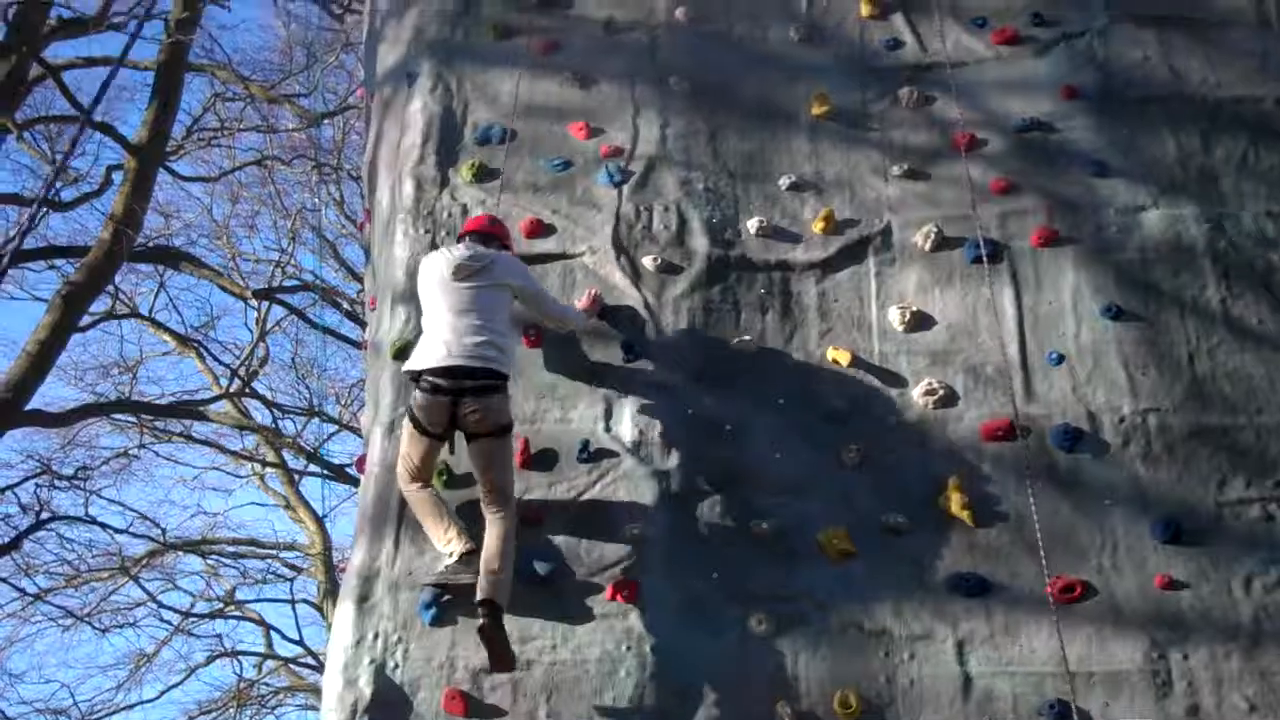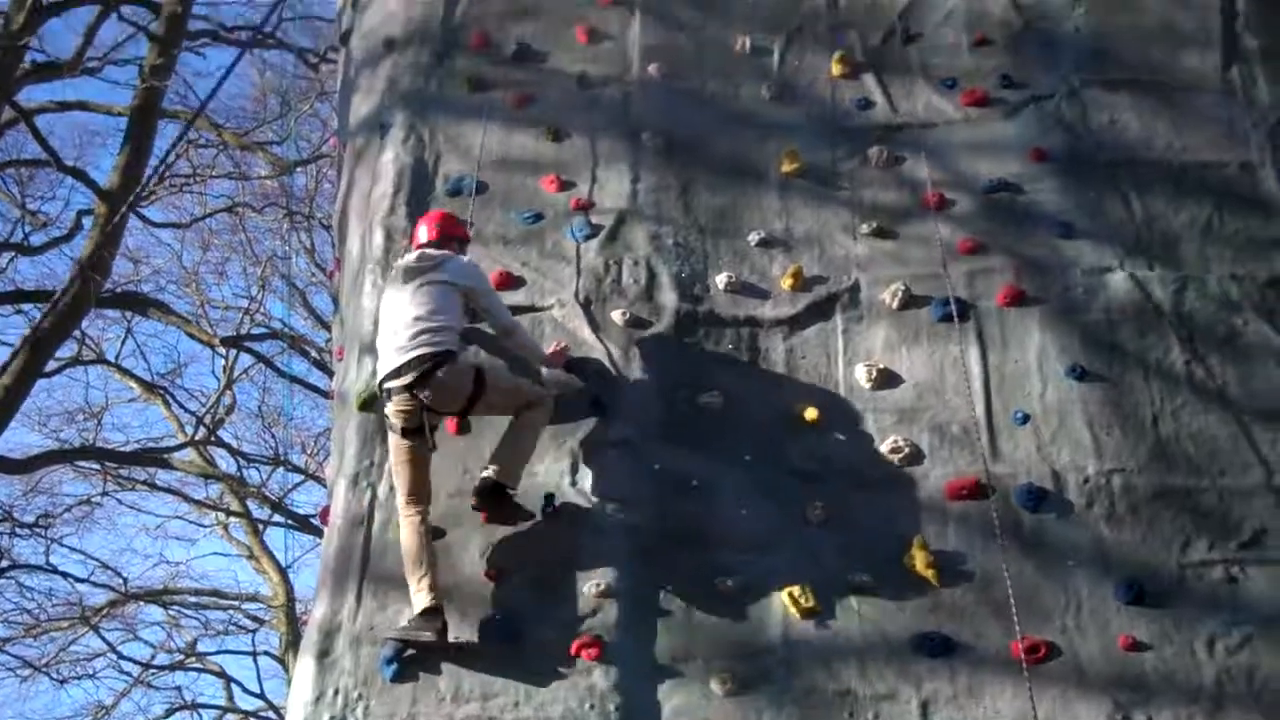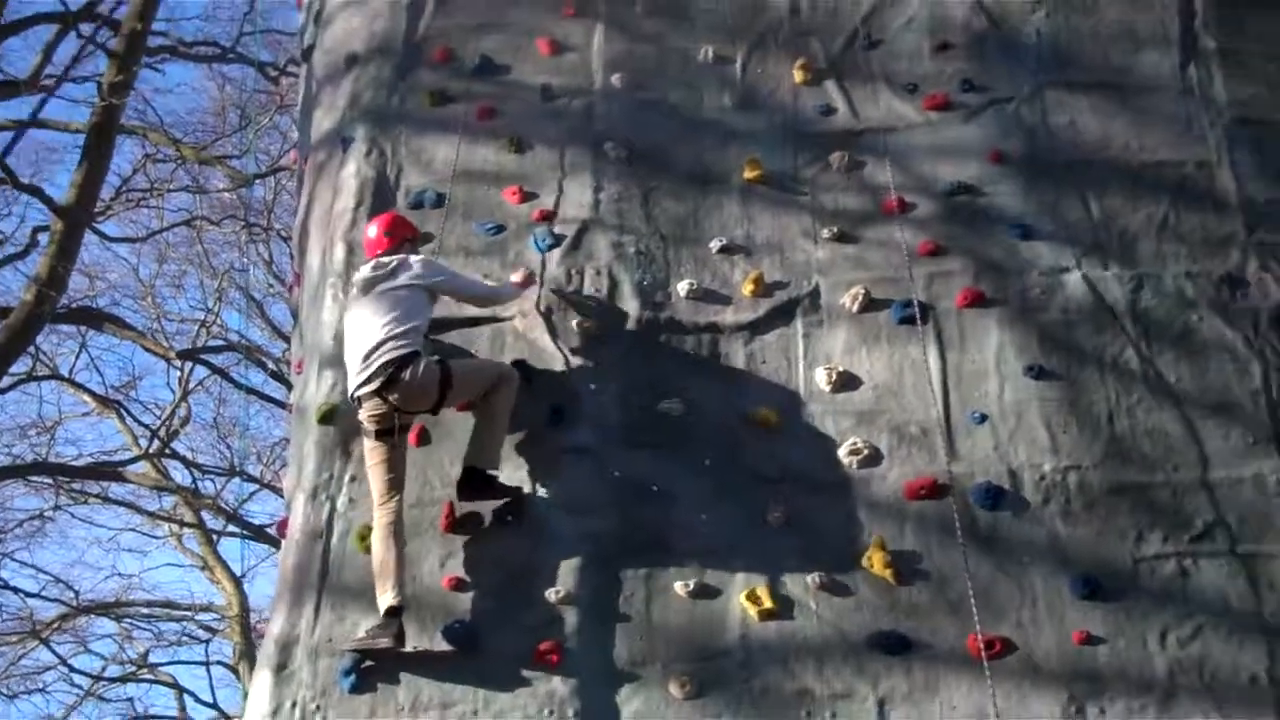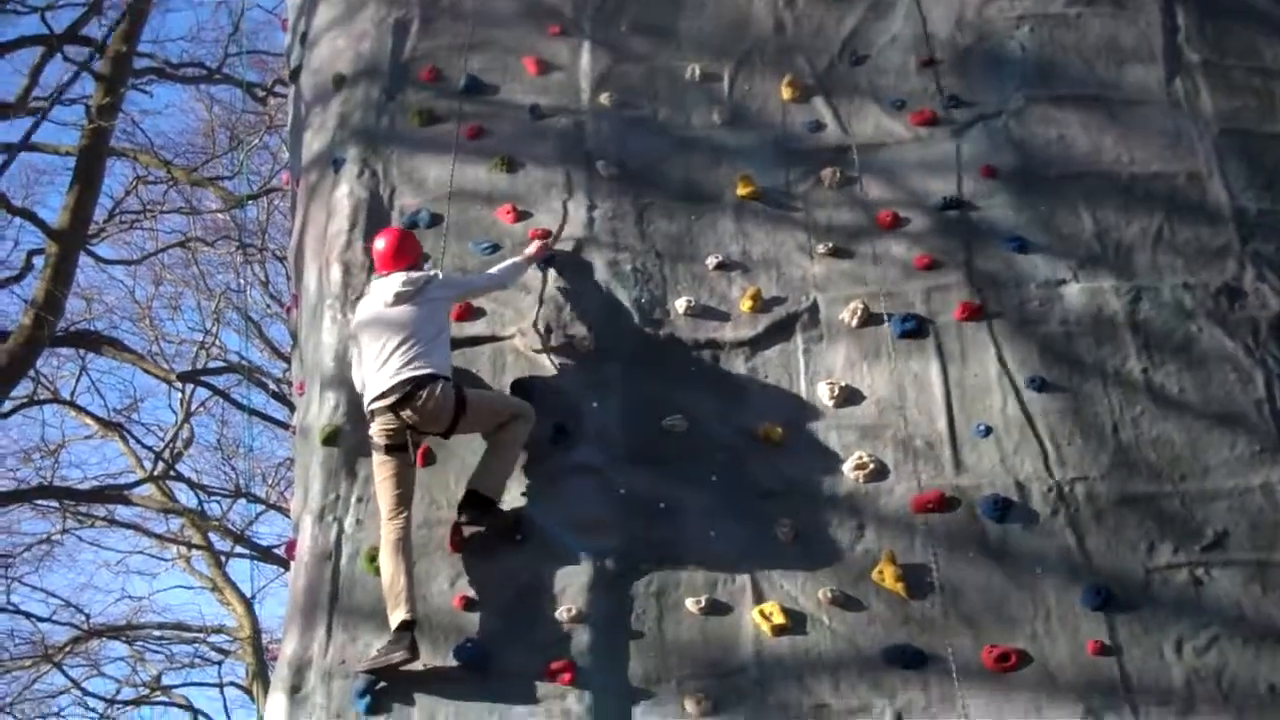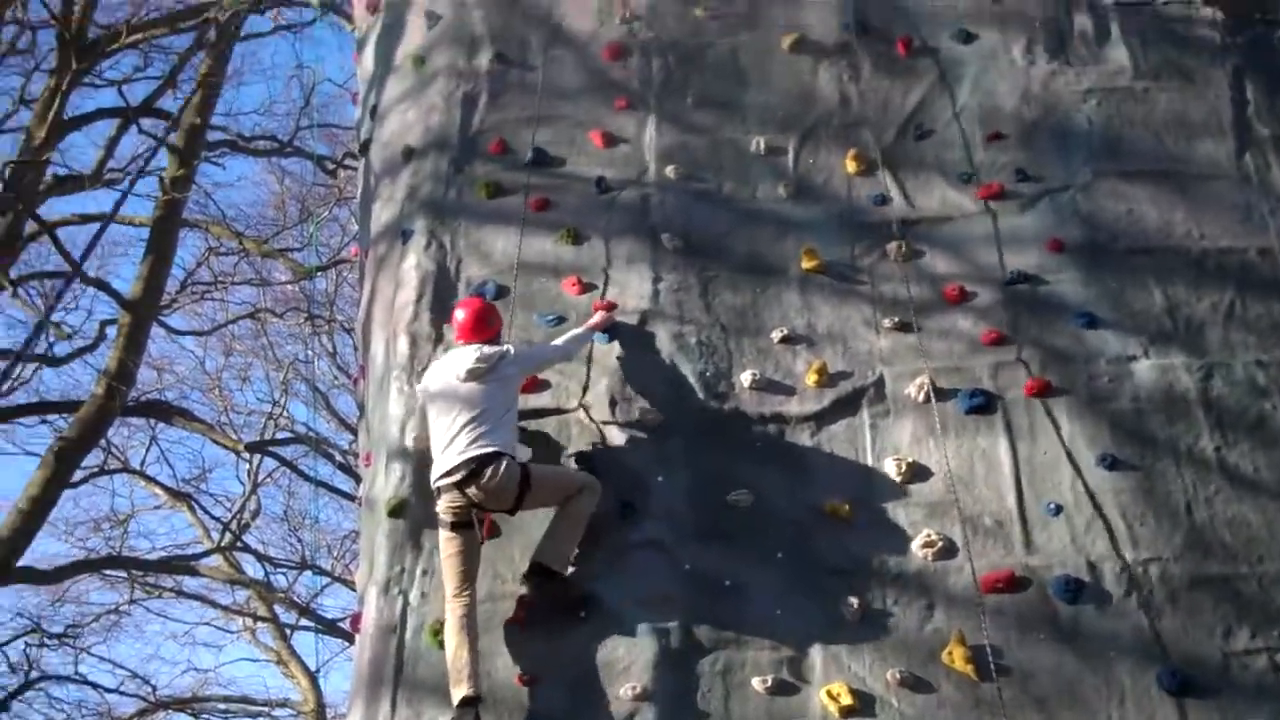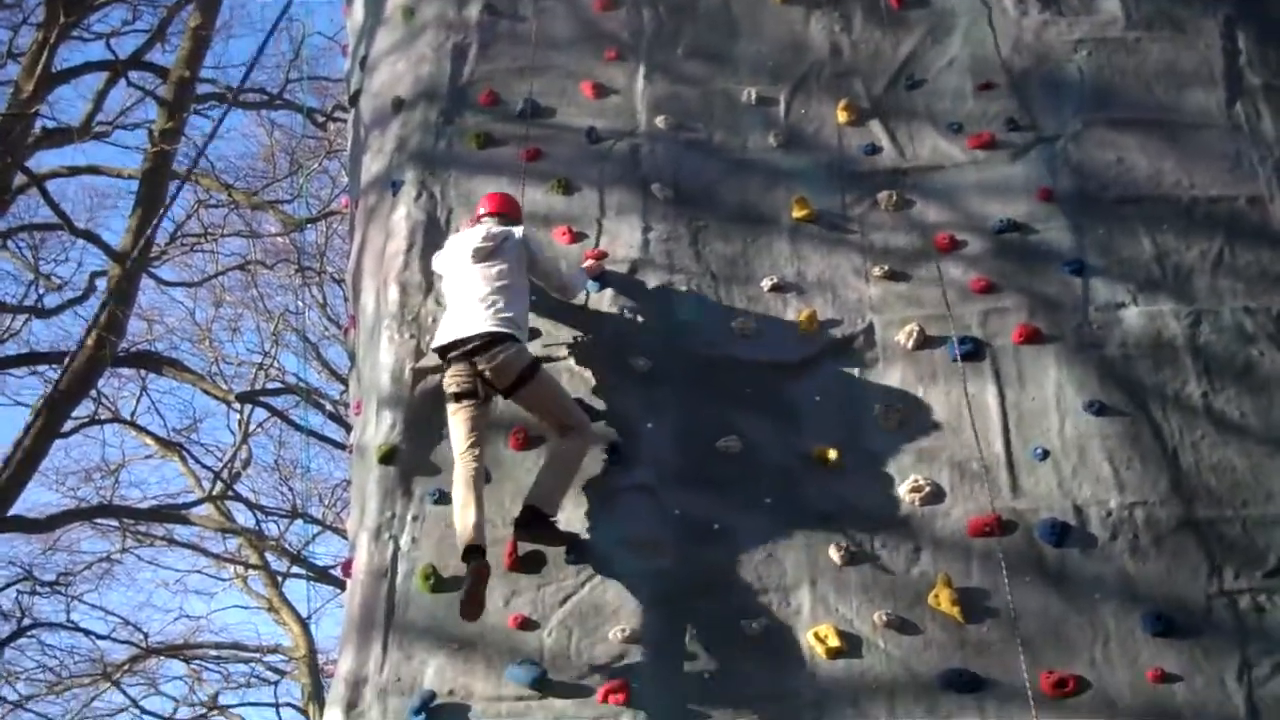
dt=0.4s
person 1, frame 1
left shoulder: (430, 264)
right shoulder: (508, 267)
right elbow: (557, 319)
right wrist: (582, 315)
left hip: (431, 387)
right hip: (485, 391)
left knee: (412, 478)
right knee: (498, 508)
left ankle: (461, 554)
right ankle: (491, 607)
person 1, frame 2
left shoulder: (393, 281)
right shoulder: (459, 268)
right elbow: (506, 328)
right wrist: (544, 357)
left hip: (395, 391)
right hip: (441, 373)
left knee: (411, 507)
right knee: (538, 398)
left ankle: (427, 611)
right ankle: (495, 485)
person 1, frame 3
left shoulder: (357, 293)
right shoulder: (417, 267)
right elbow: (485, 295)
right wrist: (516, 286)
left hip: (368, 400)
right hip: (409, 375)
left knee: (386, 507)
right knee: (503, 375)
left ankle: (390, 615)
right ankle: (476, 475)
person 1, frame 4
left shoulder: (363, 309)
right shoulder: (435, 284)
left elbow: (359, 381)
right elbow: (494, 279)
right wrist: (528, 257)
left hip: (382, 416)
right hip: (429, 396)
left knee: (394, 523)
right knee: (520, 413)
left ankle: (402, 630)
right ankle: (479, 501)
person 1, frame 5
left shoulder: (433, 375)
right shoulder: (508, 359)
right elbow: (562, 349)
right wrist: (593, 325)
left hip: (449, 492)
right hip: (494, 473)
left knee: (459, 600)
right knee: (586, 487)
right ankle: (544, 572)
person 1, frame 6
left shoulder: (454, 245)
right shoulder: (518, 239)
right elbow: (567, 288)
right wrist: (586, 273)
left hip: (456, 361)
right hip: (502, 350)
left knee: (468, 459)
right knee: (576, 430)
left ankle: (473, 551)
right ankle: (534, 518)
